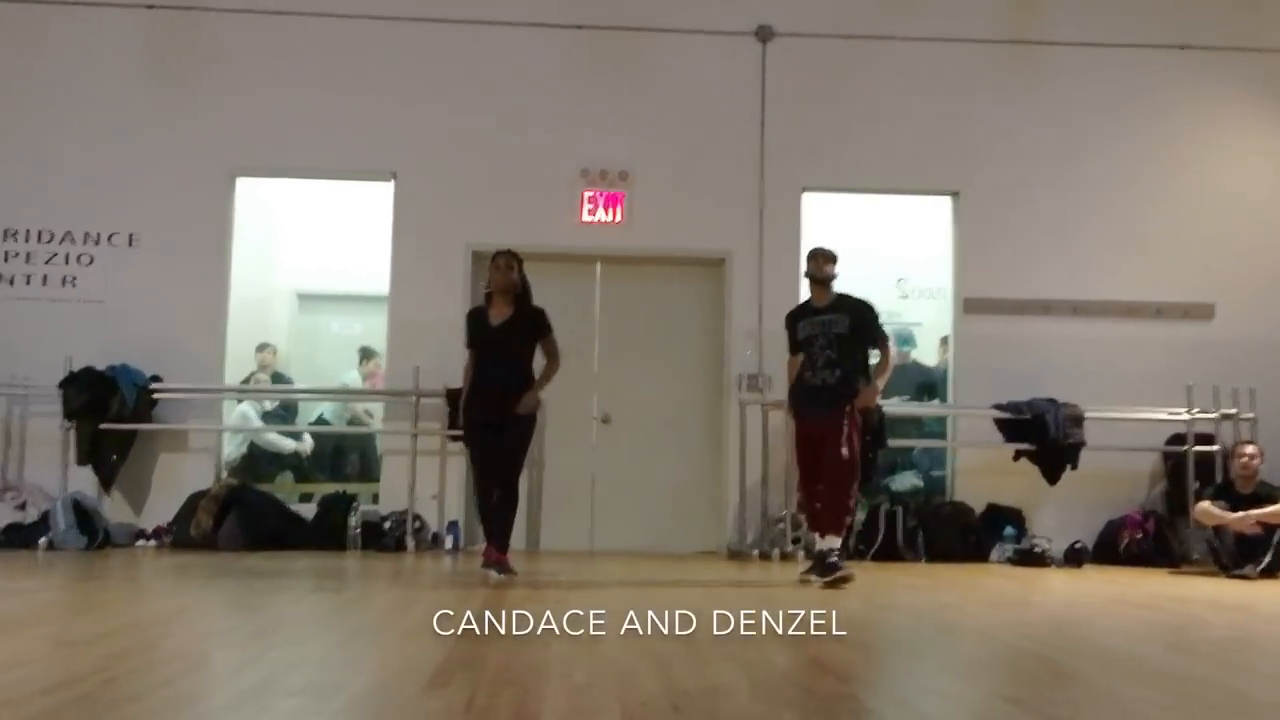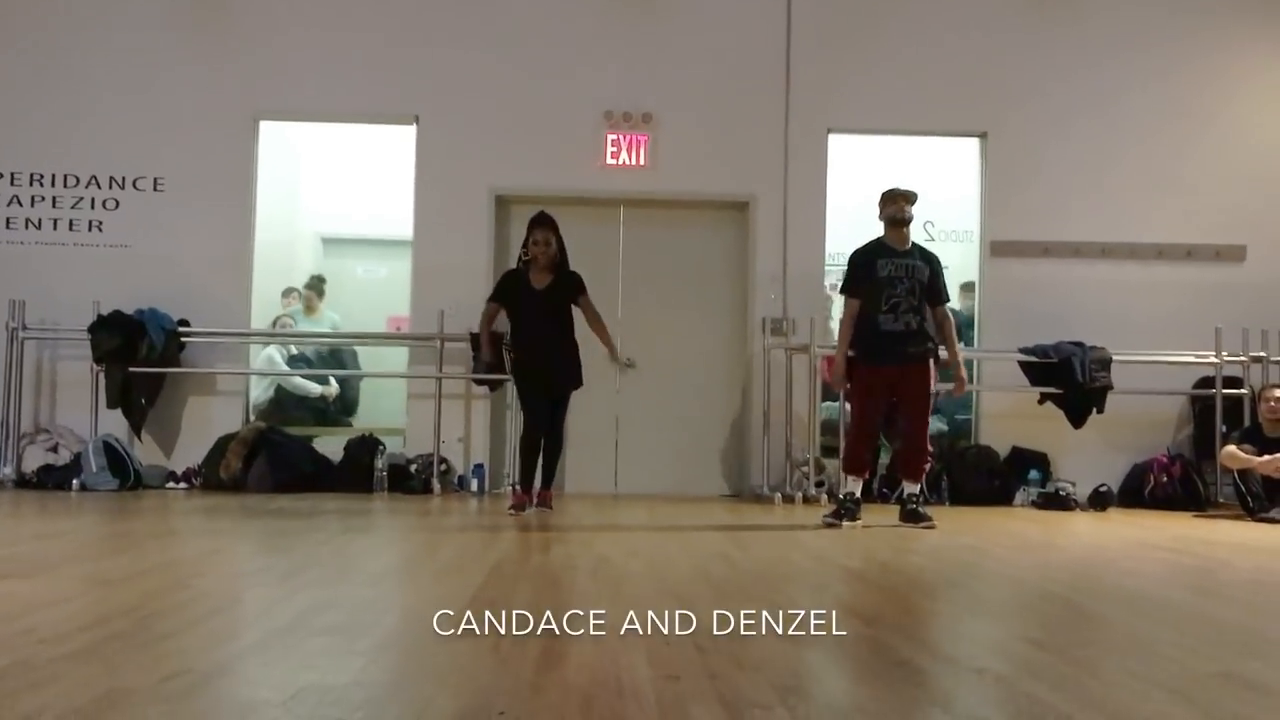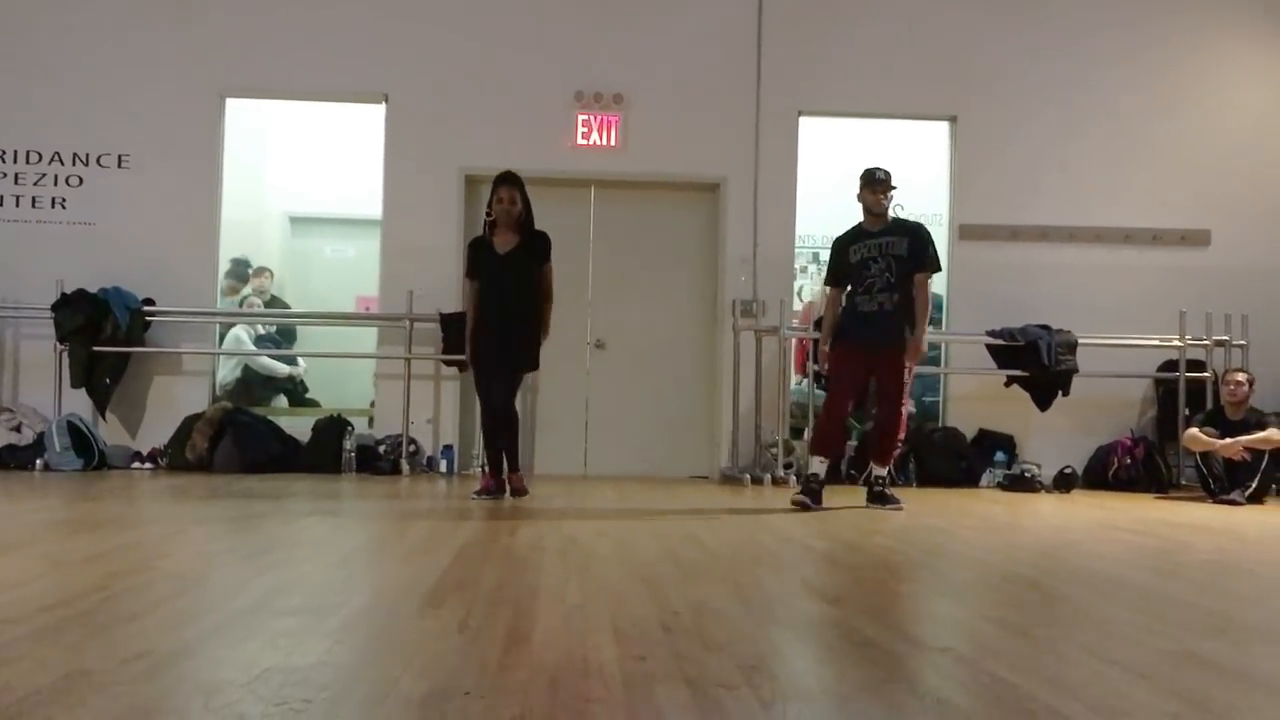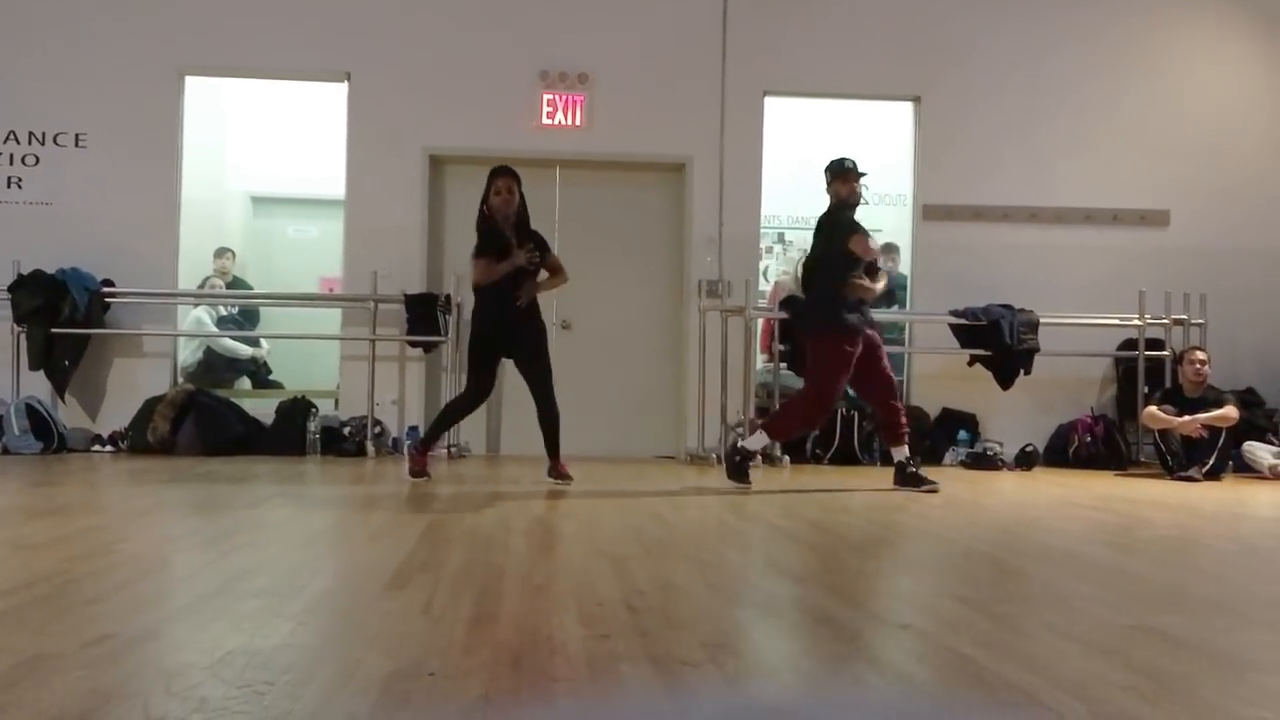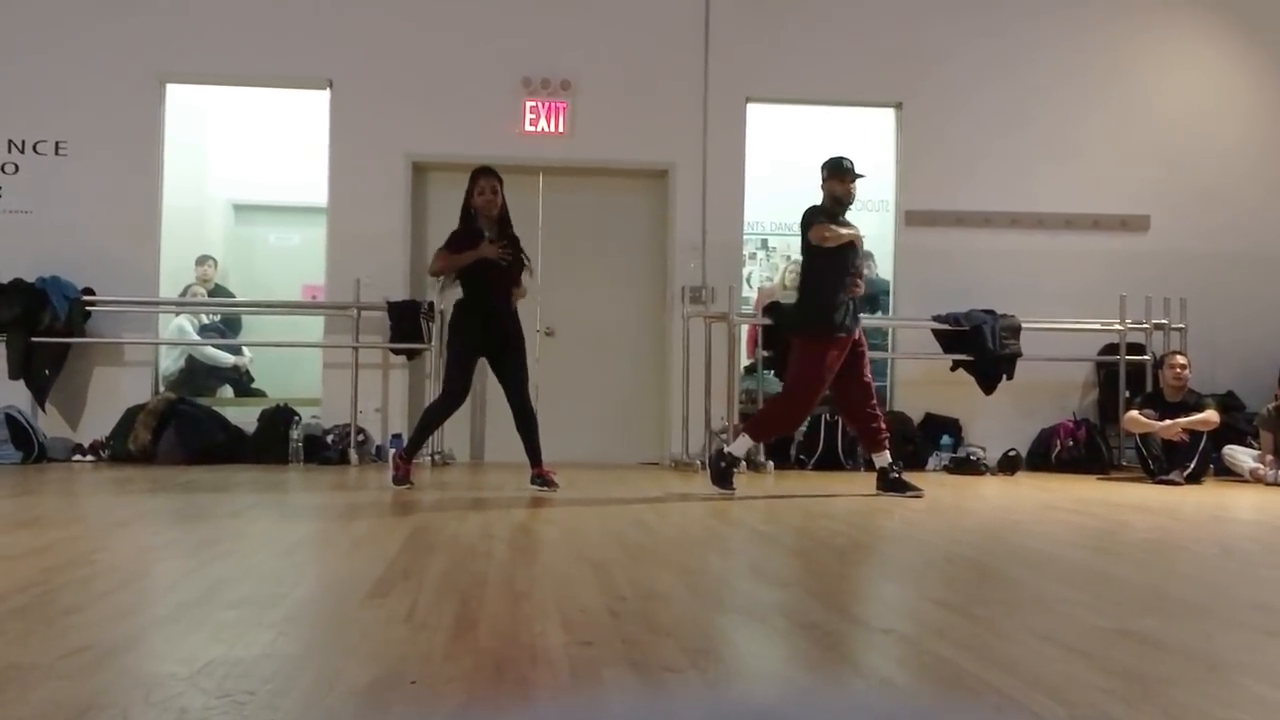
dt=1s
person 1, frame 1
left shoulder: (859, 310)
right shoulder: (795, 318)
left elbow: (884, 352)
left wrist: (874, 385)
right wrist: (791, 397)
left hip: (845, 406)
right hip: (807, 408)
left knee: (841, 479)
right knee: (812, 483)
left ankle: (833, 553)
right ankle: (822, 553)
person 1, frame 2
left shoulder: (928, 260)
right shoulder: (864, 256)
left elbow: (940, 313)
right elbow: (851, 310)
left wrist: (957, 362)
right wrist: (840, 359)
left hip: (918, 356)
right hip: (873, 356)
left knee: (916, 431)
right knee: (863, 428)
left ankle: (911, 502)
right ankle: (850, 500)
person 1, frame 3
left shoulder: (915, 234)
right shoulder: (845, 243)
left elbow: (922, 286)
right elbow: (835, 295)
left wrist: (919, 334)
right wrist: (824, 342)
left hip: (896, 339)
right hip: (852, 338)
left knee: (892, 413)
right knee: (835, 406)
left ankle: (878, 483)
right ankle: (815, 480)
person 1, frame 4
left shoulder: (850, 224)
right shoulder: (834, 220)
left elbow: (878, 275)
right elbow: (867, 251)
left wrist: (874, 287)
right wrist: (869, 245)
left hip: (855, 323)
right hip: (828, 326)
left knee: (885, 392)
right knee: (818, 402)
left ankle: (905, 467)
right ankle: (743, 451)
person 1, frame 5
left shoulder: (846, 226)
right shoulder: (816, 215)
right elbow: (821, 236)
left wrist: (858, 285)
right wrist: (853, 233)
left hip: (847, 326)
right hip: (817, 327)
left knee: (862, 401)
right knee: (796, 400)
left ankle: (887, 472)
right ankle: (727, 457)
person 2, frame 1
left shoulder: (531, 316)
right shoulder: (475, 317)
left elbow: (553, 360)
left wrist: (533, 392)
right wrist: (464, 404)
left hip: (516, 409)
right hip: (480, 408)
left knee: (508, 478)
right knee: (483, 478)
left ankle: (500, 552)
right ankle: (490, 544)
person 2, frame 2
left shoulder: (570, 280)
right shoulder: (512, 280)
left elbow: (591, 316)
right elbow: (489, 316)
left wrist: (612, 349)
right wrist: (487, 345)
left hip: (563, 364)
right hip: (528, 363)
left knee: (554, 427)
right knee: (533, 423)
left ankle: (545, 491)
right ankle: (523, 491)
person 2, frame 3
left shoulder: (537, 242)
right shoulder: (478, 247)
left elbow: (546, 290)
right elbow: (473, 296)
left wrist: (543, 330)
right wrist: (469, 340)
left hip: (520, 336)
right hip: (487, 337)
left knee: (503, 401)
right knee: (489, 404)
left ankle: (514, 472)
right ankle: (494, 476)
person 2, frame 4
left shoulder: (532, 237)
right shoulder: (487, 234)
left elbow: (561, 274)
right elbow: (481, 276)
left wrist: (538, 285)
right wrist: (515, 261)
left hip: (527, 325)
right hip: (489, 325)
left knee: (544, 392)
right knee: (476, 393)
left ankle: (555, 462)
right ankle: (420, 451)
person 2, frame 5
left shoulder: (510, 239)
right shoulder: (465, 234)
right elbow: (435, 267)
left wrist: (518, 291)
right wrist: (478, 254)
left hip: (505, 327)
right hip: (468, 325)
left knee: (520, 398)
right knee: (453, 395)
left ankle: (538, 469)
right ankle: (404, 458)
